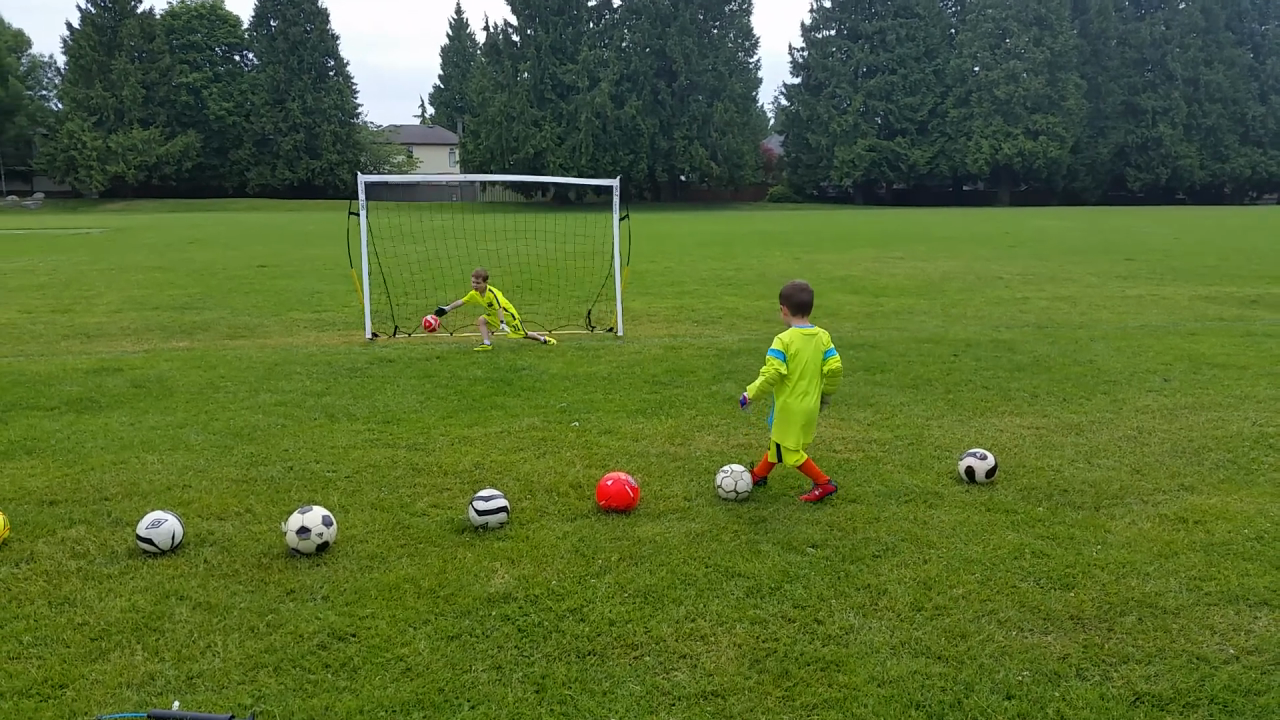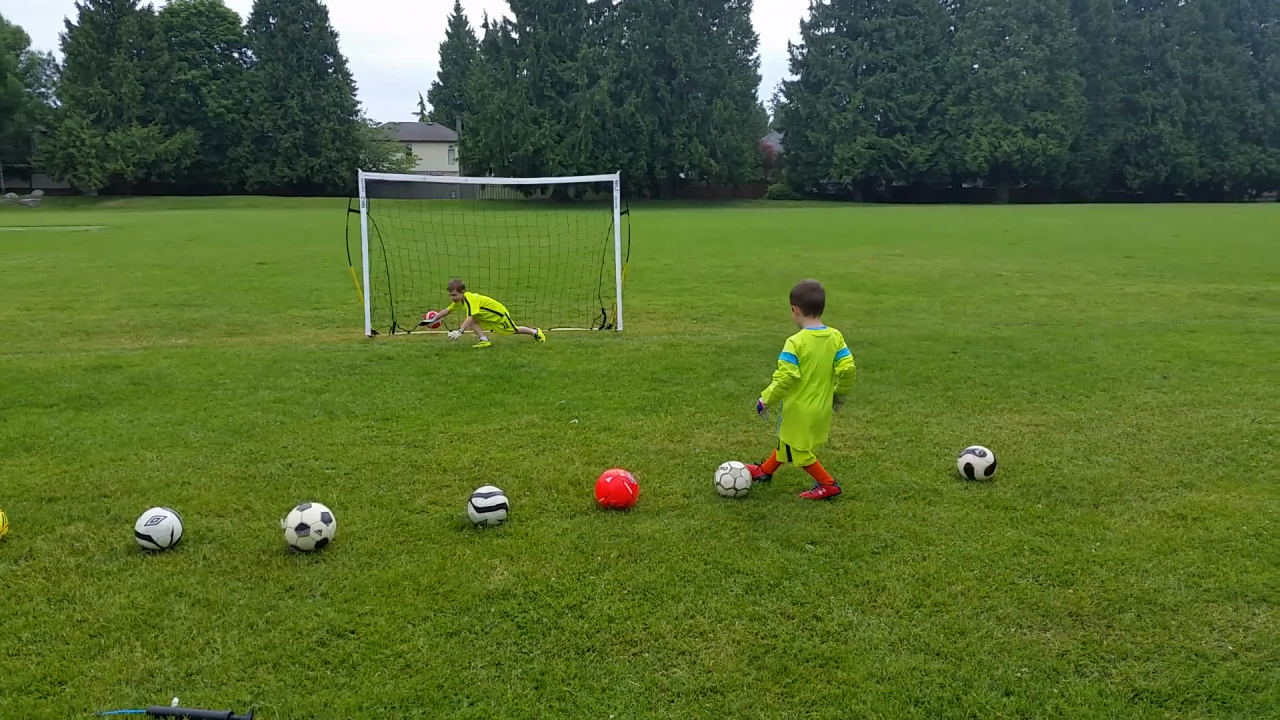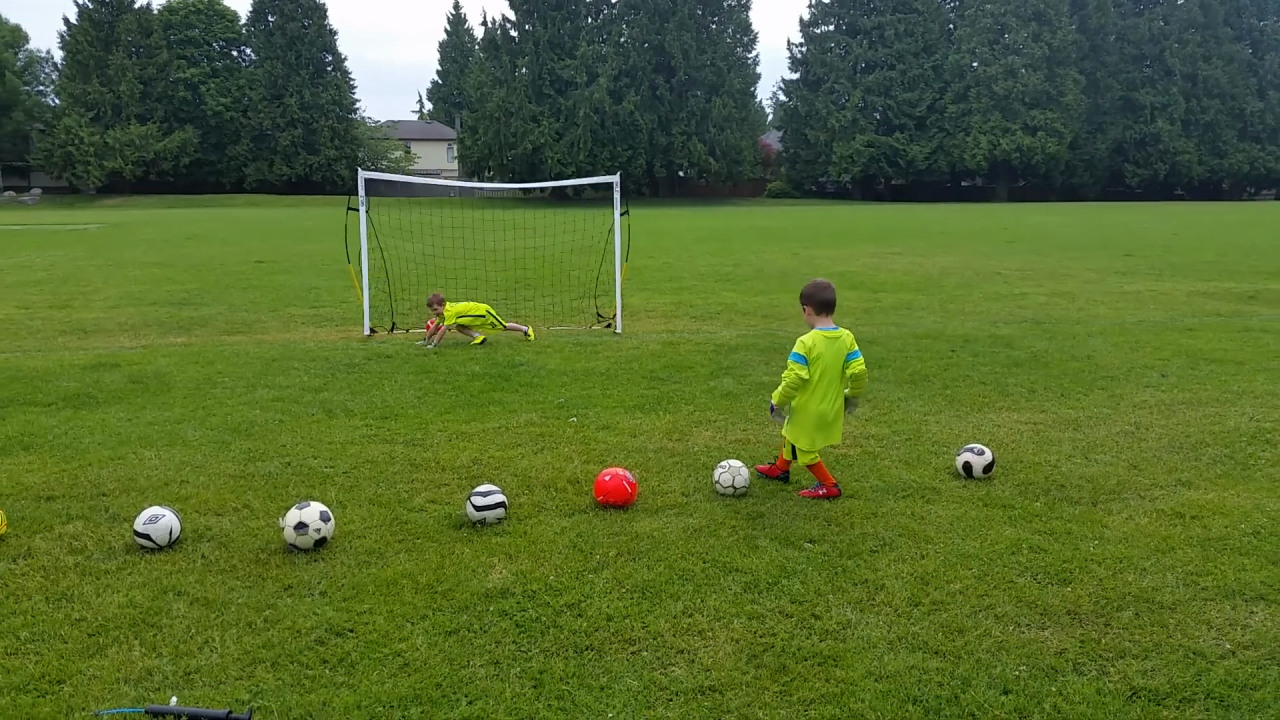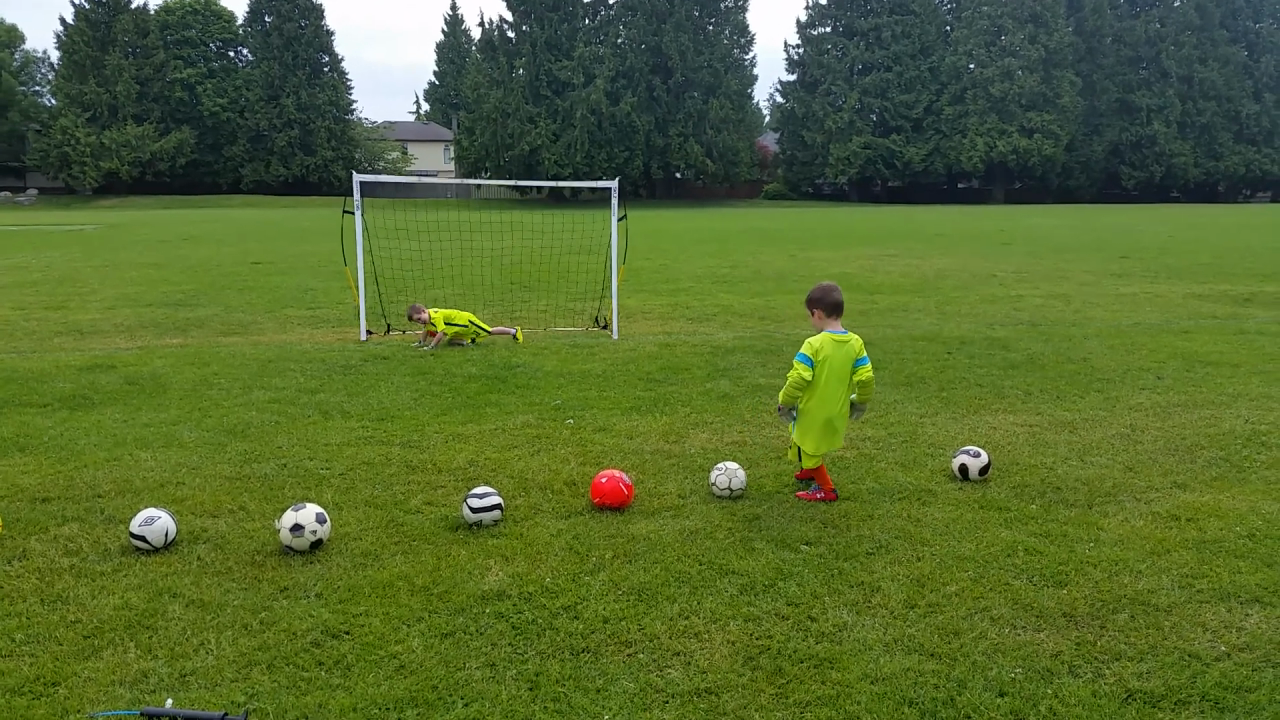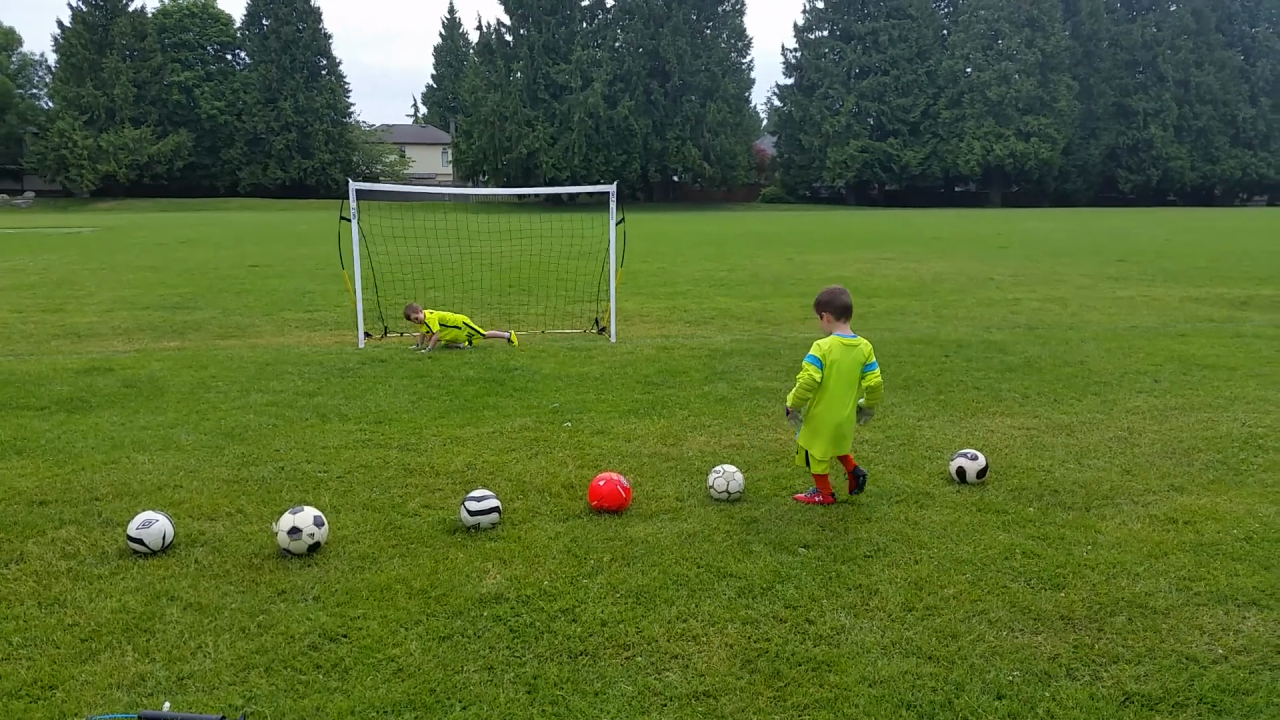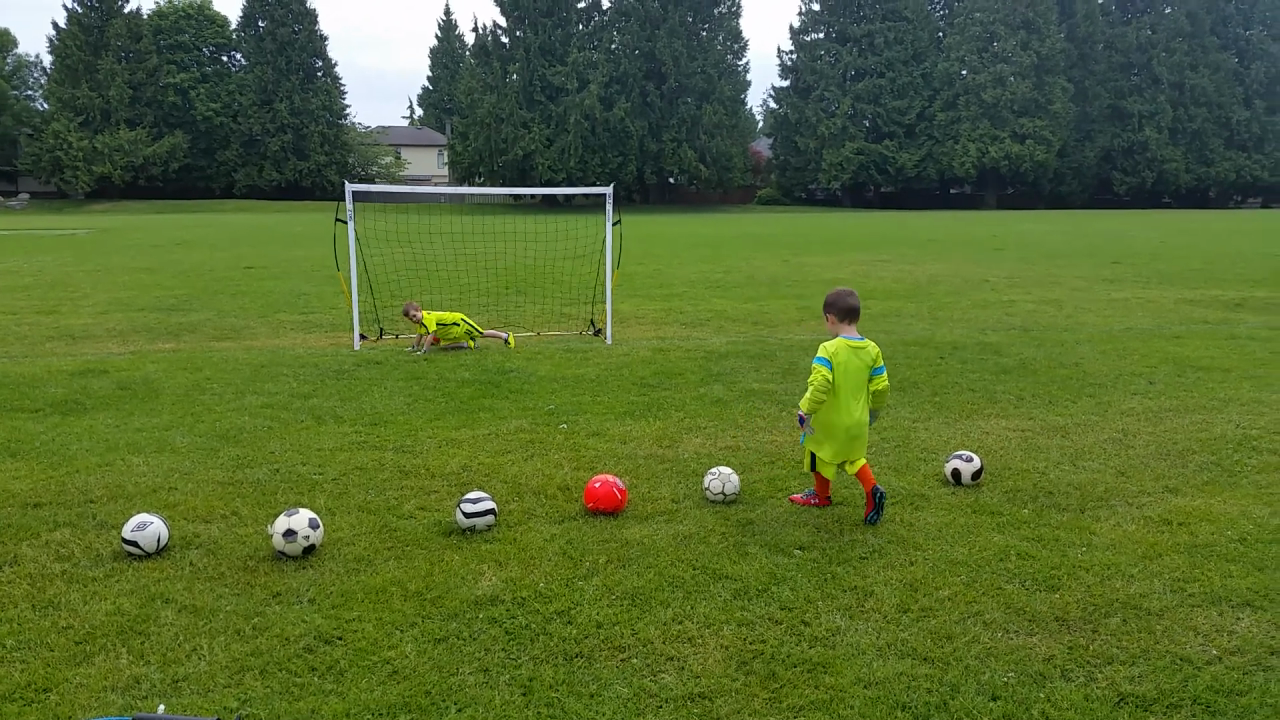
dt=0.1s
person 1, frame 1
left shoulder: (784, 340)
right shoulder: (823, 337)
left elbow: (771, 374)
right elbow: (835, 369)
left wrist: (750, 394)
right wrist: (826, 394)
left hip: (791, 409)
right hip: (811, 406)
left knee: (789, 451)
right knee: (780, 443)
left ankle: (823, 483)
right ankle: (759, 474)
person 1, frame 2
left shoulder: (796, 342)
right shoulder: (835, 337)
left elbow: (784, 378)
right elbow: (848, 369)
left wrist: (766, 400)
right wrist: (840, 394)
left hip: (800, 410)
right hip: (821, 407)
left knee: (799, 451)
right knee: (790, 442)
left ankle: (828, 485)
right ankle: (764, 471)
person 1, frame 3
left shoulder: (806, 343)
right shoulder: (846, 338)
left elbow: (793, 379)
right elbow: (858, 372)
left wrist: (777, 402)
right wrist: (853, 396)
left hip: (807, 410)
right hip: (830, 408)
left knee: (803, 448)
right knee: (799, 441)
left ankle: (829, 486)
right ankle: (780, 469)
person 1, frame 4
left shoulder: (814, 344)
right shoulder: (855, 342)
left elbow: (798, 379)
right elbow: (866, 378)
left wrist: (784, 402)
right wrist: (861, 401)
left hip: (813, 412)
right hip: (838, 411)
left knee: (808, 450)
right knee: (810, 445)
left ankle: (826, 489)
right ankle: (811, 472)
person 1, frame 5
left shoulder: (822, 347)
right shoulder: (864, 347)
left elbow: (807, 382)
right elbow: (874, 384)
left wrist: (792, 404)
right wrist: (868, 407)
left hip: (820, 418)
right hip: (846, 416)
left knee: (816, 455)
right knee: (834, 445)
left ankle: (824, 493)
right ankle: (853, 470)
person 1, frame 6
left shoulder: (829, 349)
right shoulder: (872, 350)
left elbow: (820, 385)
right elbow: (881, 387)
left wrist: (805, 411)
right wrist: (874, 411)
left hip: (830, 421)
right hip: (857, 420)
left knee: (822, 457)
right knee: (852, 456)
left ankle: (821, 496)
right ankle: (872, 488)
